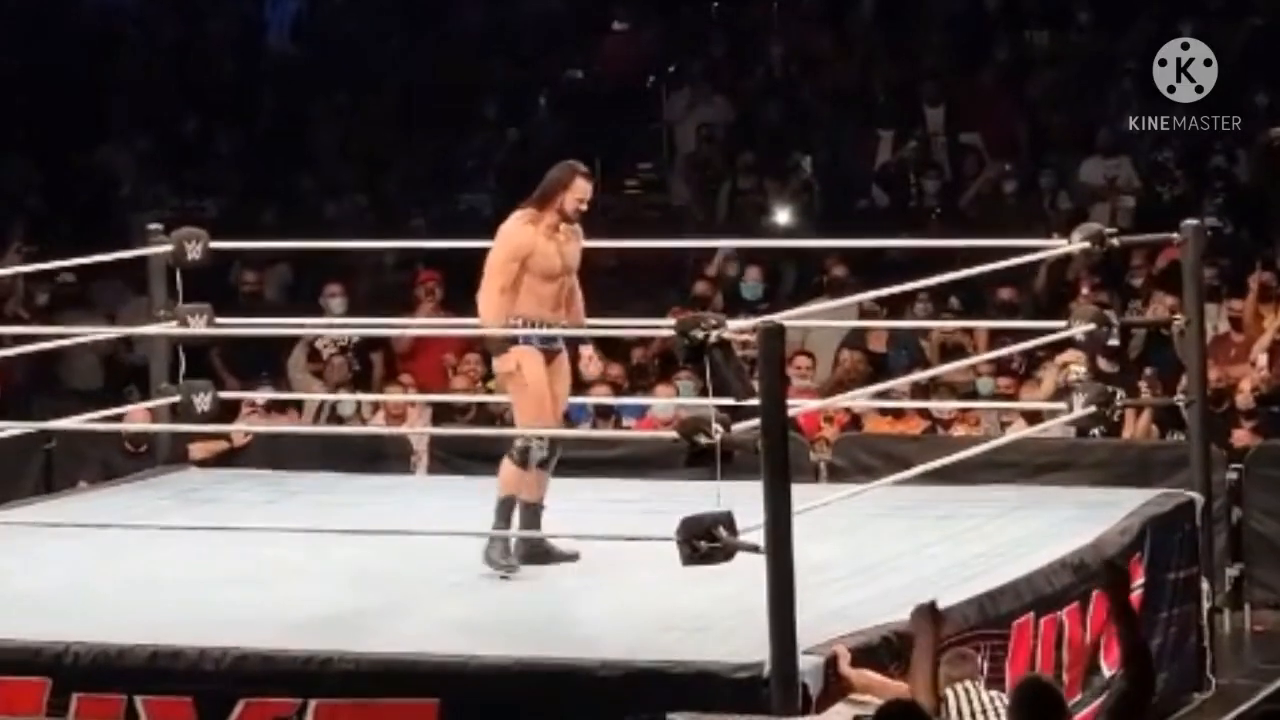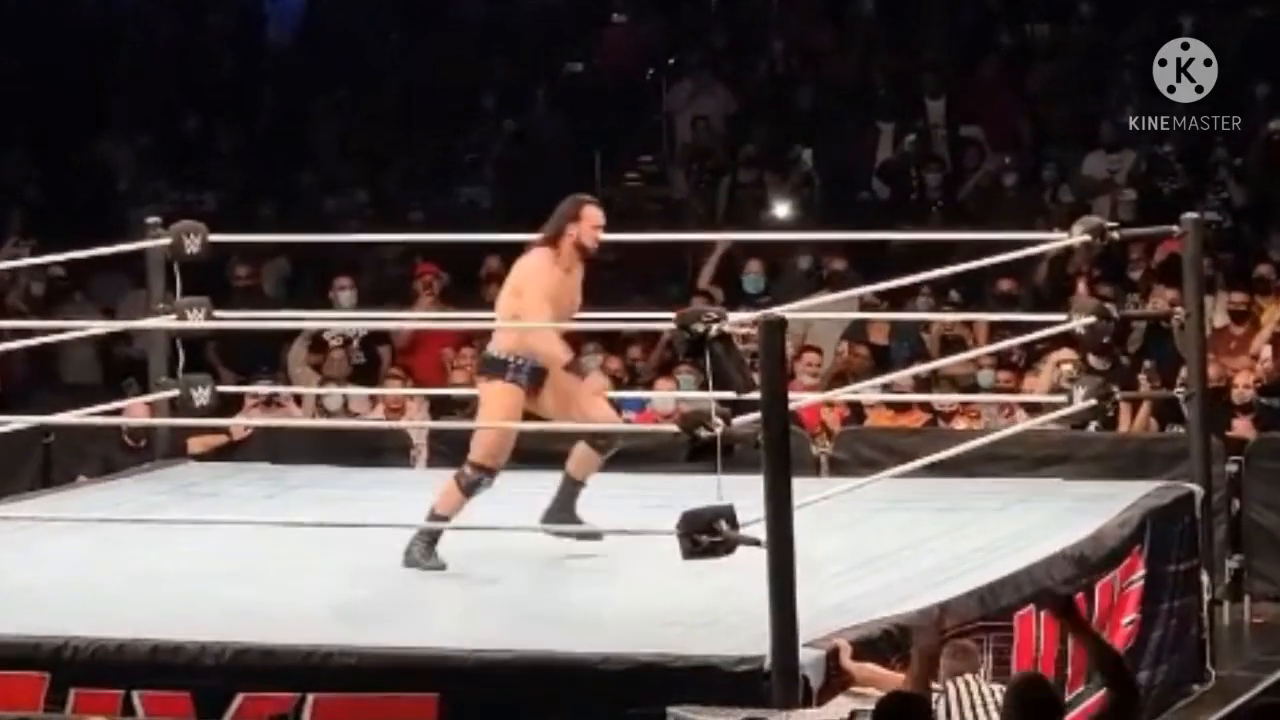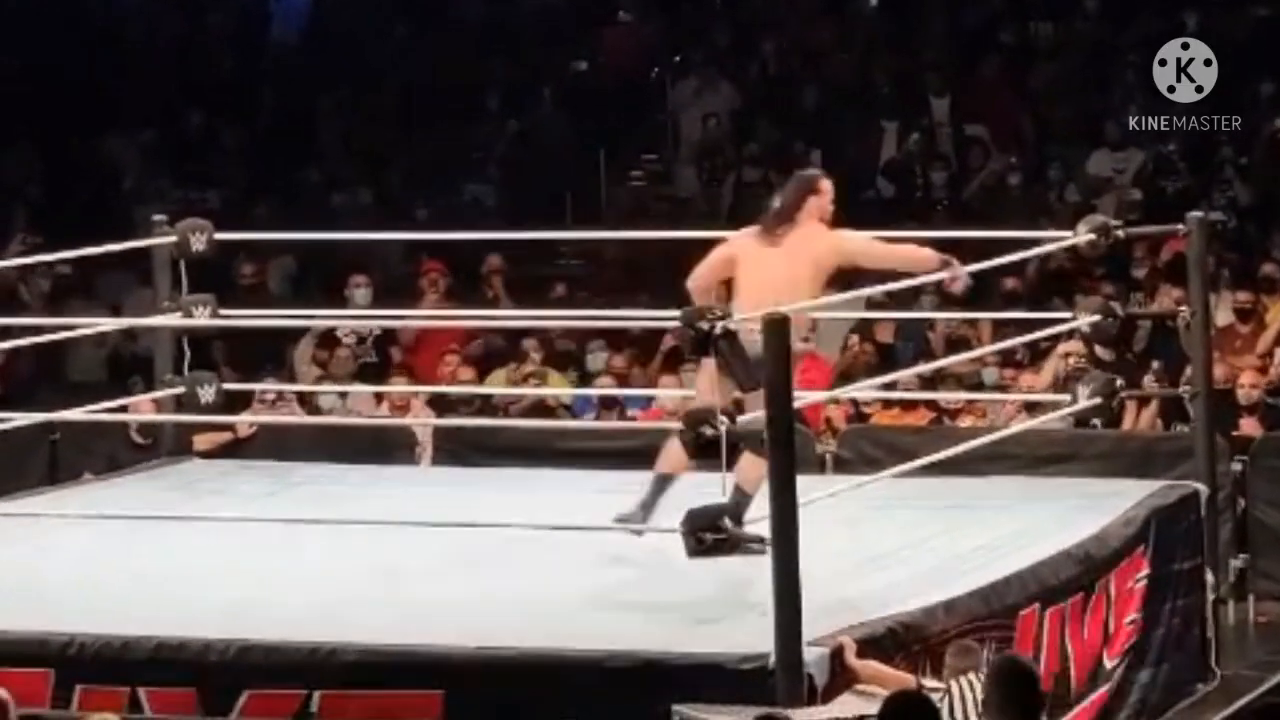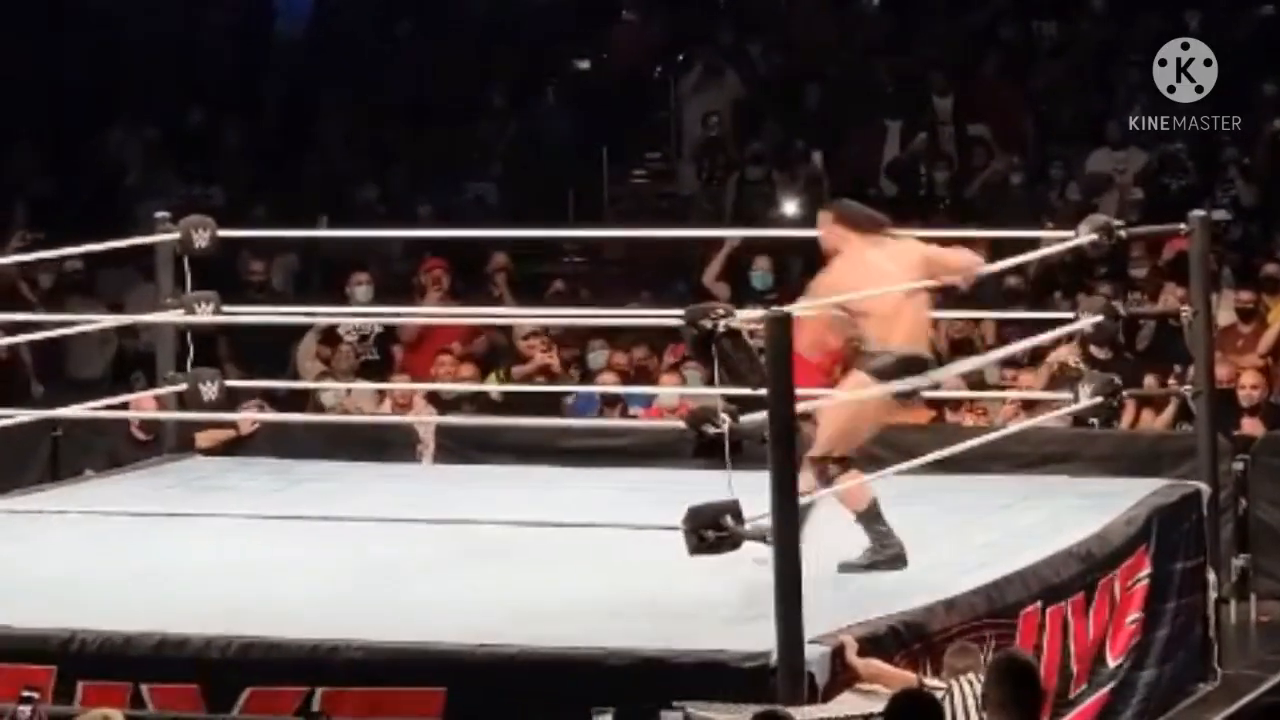
dt=0.5s
person 1, frame 1
left shoulder: (572, 232)
right shoulder: (520, 230)
right elbow: (490, 293)
right wrist: (498, 350)
left hip: (554, 339)
right hip: (520, 337)
left knee: (548, 442)
right knee: (533, 437)
left ankle: (530, 539)
right ankle: (499, 534)
person 1, frame 2
left shoulder: (572, 264)
right shoulder: (539, 267)
right elbow: (537, 332)
right wrist: (579, 371)
left hip: (540, 367)
right hip: (505, 368)
left knee: (607, 425)
right knee: (484, 465)
left ankle: (561, 510)
right ankle: (423, 541)
person 1, frame 3
left shoulder: (747, 240)
right shoulder: (833, 243)
left elbow: (696, 285)
right elbow: (897, 255)
right wrist: (948, 265)
left hip: (728, 346)
left knee: (695, 427)
right knee: (764, 439)
left ankle: (647, 505)
right ankle: (729, 519)
person 1, frame 4
left shoulder: (832, 277)
right shoulder: (907, 250)
left elbow: (808, 345)
right elbow: (969, 264)
right wrist: (959, 276)
left hip: (885, 366)
right hip: (915, 364)
left knee: (825, 457)
right knee: (824, 433)
left ankle: (885, 544)
